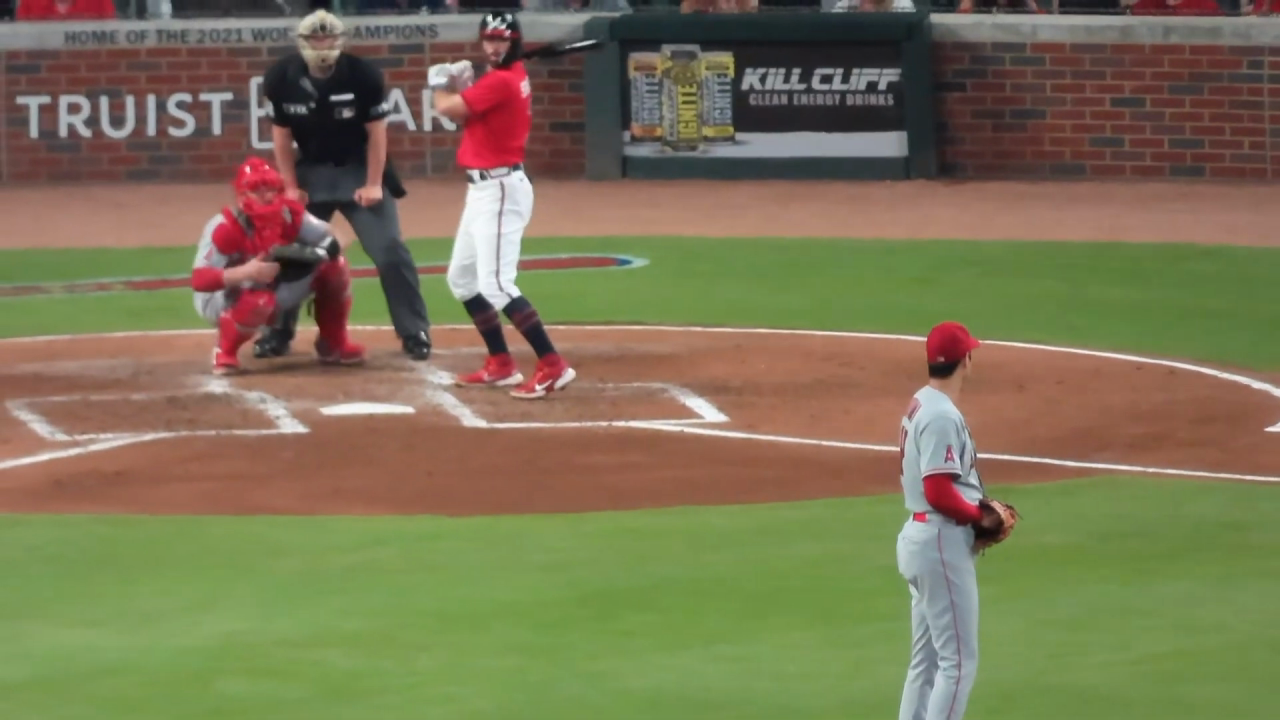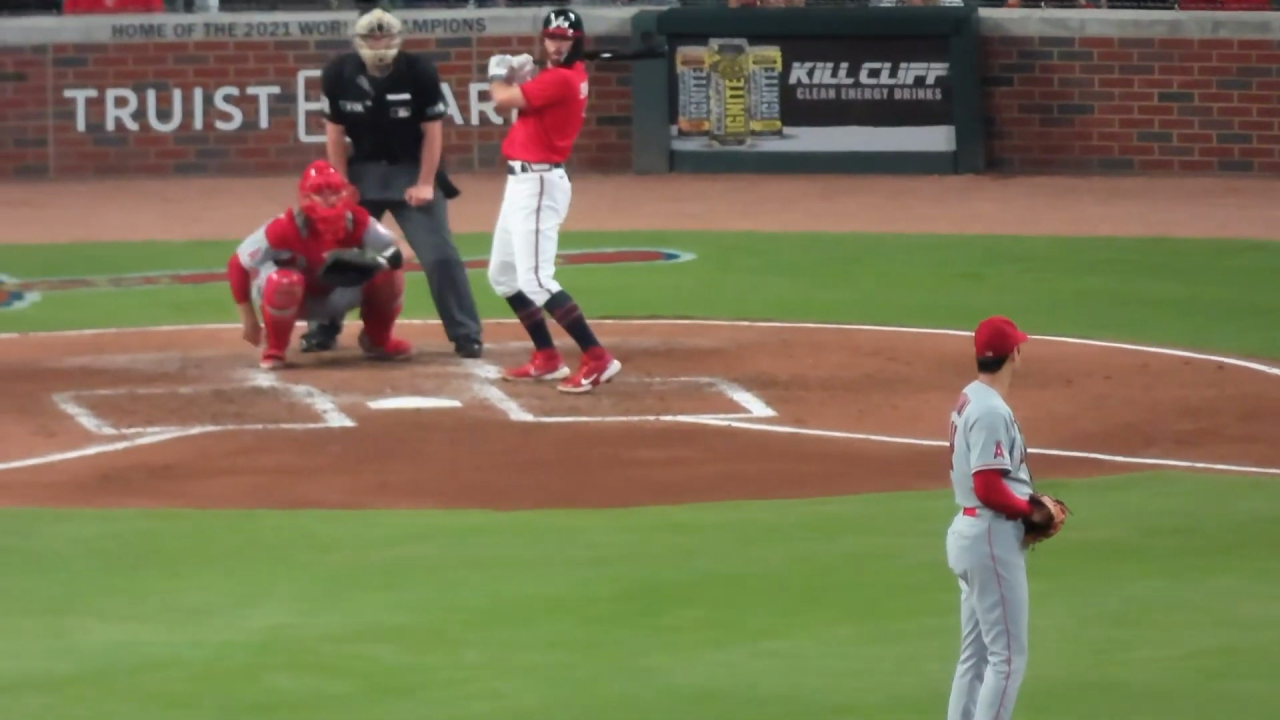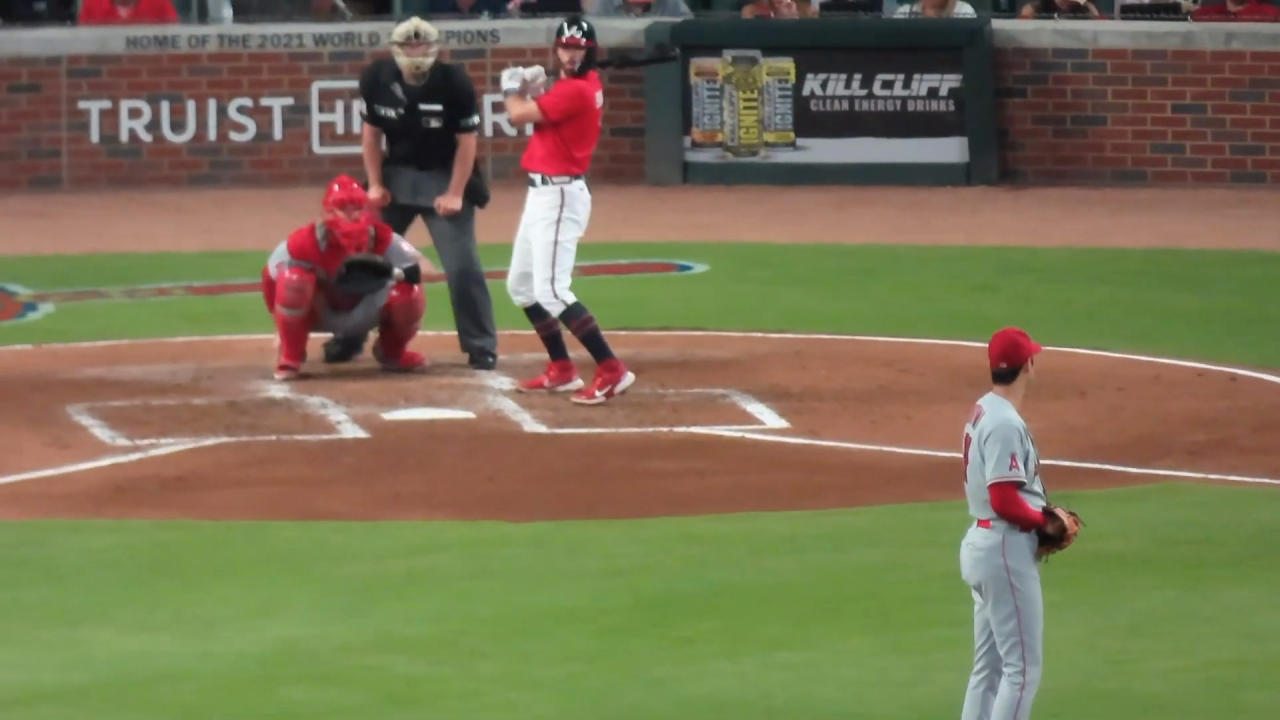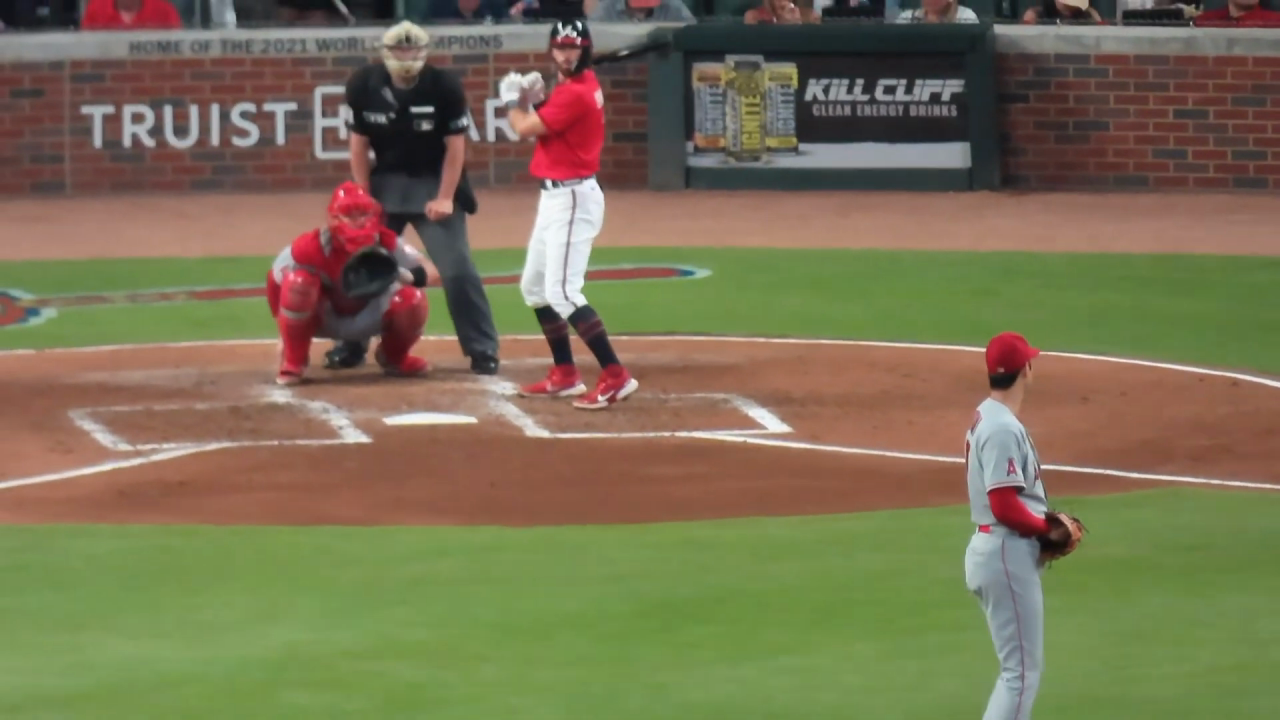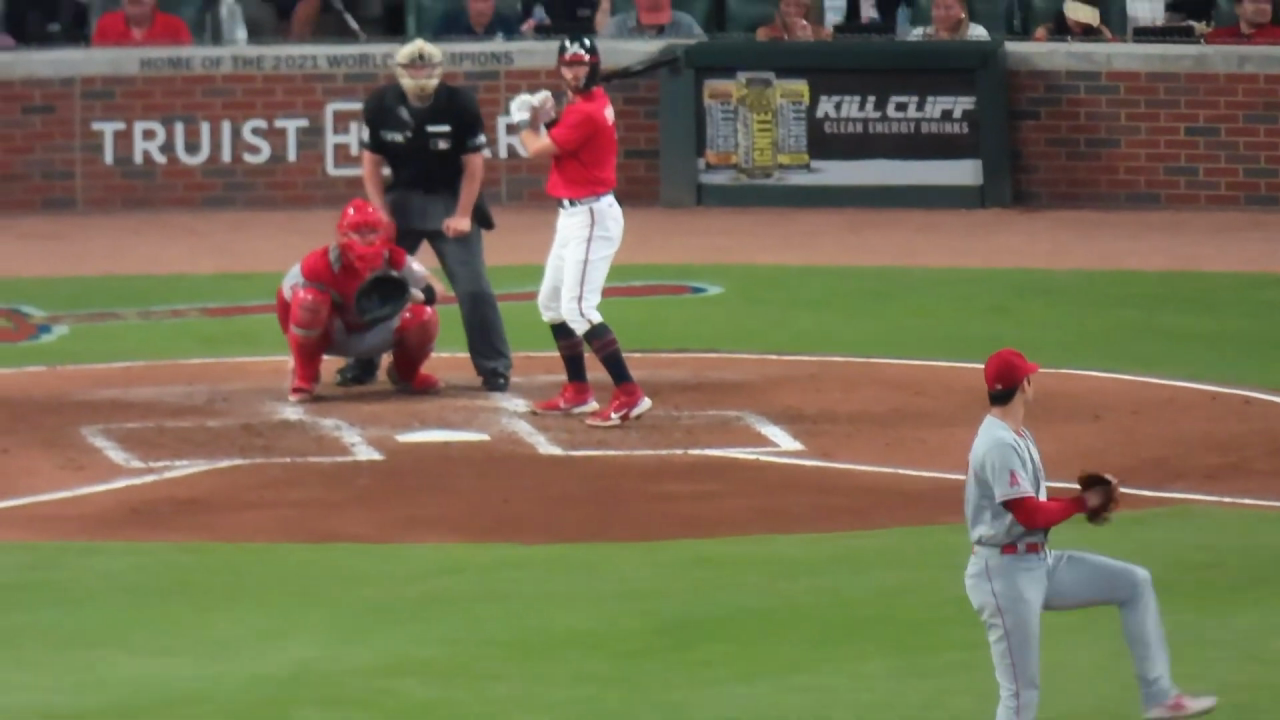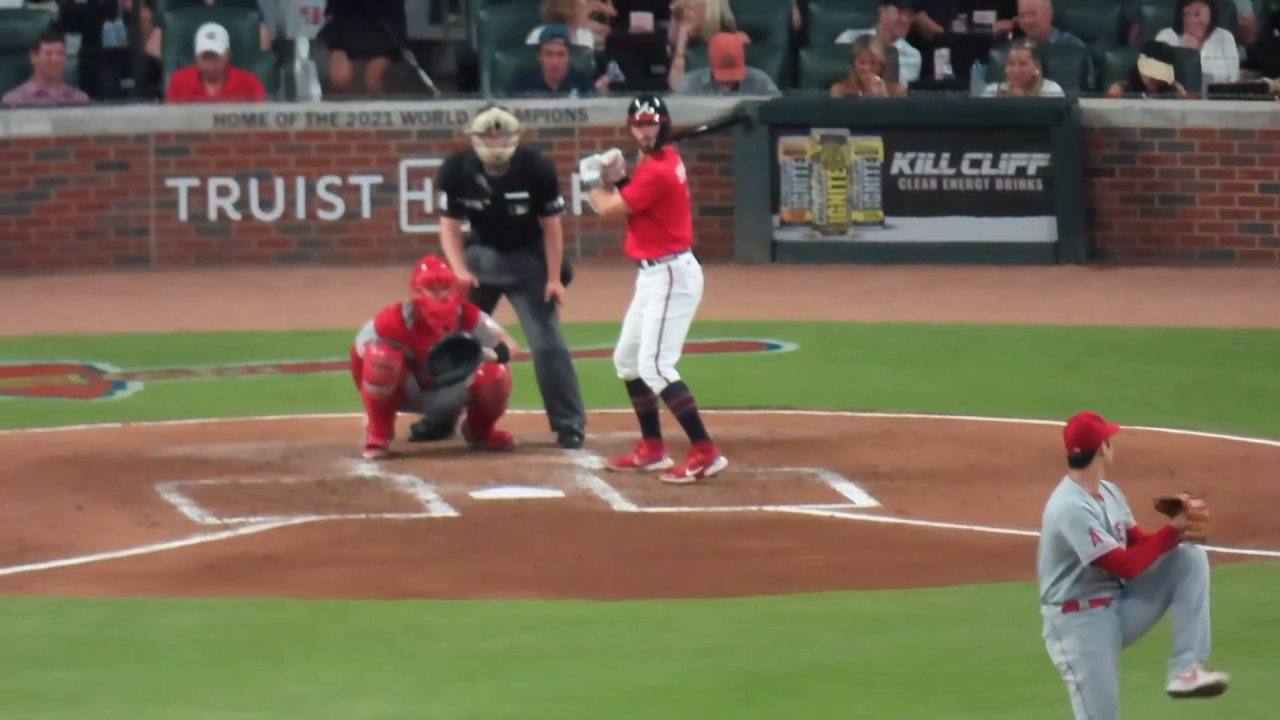
dt=0.3s
person 1, frame 1
left shoulder: (502, 81)
right shoulder: (506, 77)
left elbow: (447, 109)
right elbow: (472, 110)
left wrist: (438, 82)
right wrist: (463, 85)
left hip: (499, 189)
right hip: (484, 188)
left knee: (494, 284)
right knee: (461, 278)
left ankle: (552, 365)
right ankle: (501, 364)
person 1, frame 2
left shoulder: (561, 79)
right shoulder: (561, 75)
left elbow: (503, 99)
right elbow: (528, 100)
left wrist: (498, 73)
right wrist: (521, 77)
left hip: (538, 184)
right hip: (523, 182)
left knee: (535, 281)
right knee: (502, 275)
left ankle: (597, 357)
right ankle: (547, 358)
person 1, frame 3
left shoulder: (576, 90)
right shoulder: (578, 84)
left elbow: (518, 115)
right elbow: (545, 115)
left wrist: (511, 87)
right wrist: (536, 92)
left hip: (559, 196)
right hip: (543, 193)
left knee: (551, 291)
right knee: (521, 284)
left ankle: (612, 370)
right ankle: (561, 369)
person 1, frame 4
left shoulder: (575, 92)
right shoulder: (576, 84)
left elbow: (524, 129)
right elbow: (549, 121)
left wrist: (510, 97)
right wrist: (536, 98)
left hip: (572, 198)
right hip: (556, 197)
left knee: (561, 292)
right knee: (534, 286)
left ankle: (616, 376)
right ankle: (565, 374)
person 1, frame 5
left shoulder: (586, 110)
right shoulder: (588, 101)
left elbow: (537, 150)
right elbow: (562, 141)
left wrist: (522, 119)
right wrist: (546, 118)
left hip: (591, 216)
right hip: (575, 214)
left knee: (578, 308)
right knee: (551, 302)
left ankle: (629, 394)
right ankle: (578, 392)
person 1, frame 6
left shoulder: (658, 169)
right shoulder: (659, 161)
left elbow: (609, 209)
right elbow: (634, 199)
left wrist: (592, 178)
right wrist: (616, 177)
left hip: (670, 275)
right hip: (655, 274)
left knee: (654, 366)
right knee: (627, 359)
left ankle: (705, 452)
right ankle: (652, 449)
person 2, frame 1
left shoulder: (921, 405)
right shoulder: (943, 415)
right elbow: (939, 493)
left wrist: (974, 512)
right wrist: (981, 515)
left hip: (922, 537)
right hip: (940, 543)
left knee: (927, 658)
right knee: (958, 659)
person 2, frame 2
left shoulder: (969, 399)
right shoulder: (992, 410)
right elbow: (989, 488)
left wrist: (1025, 507)
right wrist: (1032, 510)
left hip: (970, 531)
right hip: (990, 537)
left knee: (976, 654)
right knee: (1008, 655)
person 2, frame 3
left shoulder: (983, 411)
right shoulder: (1006, 423)
right elbow: (1005, 501)
left wrist: (1040, 519)
right wrist: (1047, 523)
left hip: (984, 543)
right hip: (1004, 550)
left knee: (991, 667)
right knee: (1023, 666)
person 2, frame 4
left shoulder: (986, 416)
right shoulder: (1005, 427)
right elbow: (1006, 507)
left wrist: (1042, 526)
right wrist: (1049, 528)
left hip: (994, 551)
right hip: (1007, 555)
left knee: (1015, 668)
right knee: (1022, 671)
person 2, frame 5
left shoulder: (1018, 436)
right shoulder: (998, 443)
right elbow: (1032, 515)
left wrist: (1083, 501)
right wrist: (1082, 502)
left hip: (1036, 562)
right hip: (1002, 571)
left knee: (1135, 584)
person 2, frame 6
left shoulder: (1108, 491)
right shoulder: (1071, 505)
left elbow: (1138, 543)
right elbow: (1125, 566)
left wrist: (1179, 526)
right wrist: (1173, 530)
left hip: (1118, 612)
right hip: (1080, 626)
left knee: (1191, 558)
left ankle: (1187, 669)
person 3, frame 1
left shoulder: (363, 73)
right shoulder: (281, 76)
left elbow: (377, 131)
right elbow: (281, 134)
left wrist: (374, 185)
right wrist: (291, 186)
left hip: (359, 171)
right hip: (311, 172)
left knee: (390, 252)
left ankle: (415, 333)
right ankle: (277, 333)
person 3, frame 2
left shoulder: (420, 72)
right shoulder: (338, 74)
left elbow: (432, 131)
right elbow: (335, 131)
left wrist: (426, 184)
left hip: (411, 171)
right hip: (364, 170)
left knee: (439, 253)
left ankle: (467, 333)
right ankle: (324, 328)
person 3, frame 3
left shoulder: (455, 82)
right shoulder: (375, 78)
left elbow: (466, 142)
right elbow: (371, 133)
left wrist: (455, 194)
right wrist: (376, 185)
left hip: (444, 178)
right hip: (397, 175)
left knee: (462, 264)
left ankle: (482, 345)
right ankle: (350, 337)
person 3, frame 4
left shoulder: (444, 87)
right shoulder: (363, 84)
left elbow: (455, 145)
right elbow: (359, 143)
left wrist: (445, 198)
right wrist: (365, 195)
left hip: (434, 184)
right hip: (385, 183)
left knee: (457, 268)
left ankle: (483, 349)
right ankle: (352, 345)
person 3, frame 5
left shoulder: (460, 104)
right shoulder: (379, 103)
left elbow: (473, 164)
right elbow: (371, 162)
left wrist: (463, 214)
right wrist: (379, 213)
left hip: (450, 202)
right hip: (400, 200)
left knee: (472, 286)
left ankle: (495, 366)
right ankle: (363, 362)
person 3, frame 6
left shoulder: (537, 168)
right shoulder: (456, 169)
left elbow: (551, 225)
right elbow: (449, 226)
left wrist: (554, 277)
right wrist: (459, 271)
left hip: (528, 258)
right hip: (480, 255)
left knee: (548, 342)
left ankle: (570, 423)
person 4, frame 1
left shoulder: (289, 214)
right shoulder: (225, 228)
left elbow: (334, 241)
right elbow: (200, 279)
right wrist: (245, 272)
left hip: (276, 291)
right hip: (225, 296)
left knee: (333, 267)
right knee: (259, 301)
left ankle: (333, 344)
right ankle: (225, 352)
person 4, frame 2
left shoulder: (357, 221)
right shoulder: (283, 228)
left elbow: (402, 252)
right elbow: (237, 265)
left wrist: (382, 261)
right wrist: (249, 321)
left hip: (334, 296)
right hip: (286, 296)
left knee: (388, 274)
right knee: (284, 281)
left ankle: (377, 341)
right ankle: (274, 347)
person 4, frame 3
left shoulder: (381, 238)
right shoulder: (305, 242)
left elbow: (426, 269)
right elbow: (270, 278)
left wrist: (397, 273)
right wrist: (281, 332)
left hip: (362, 312)
right hip: (319, 312)
left knee: (410, 295)
right knee: (292, 279)
left ankle: (390, 353)
right ankle: (290, 357)
person 4, frame 4
left shoulder: (385, 242)
right shoulder: (310, 247)
left elbow: (431, 272)
right elbow: (274, 281)
left wrist: (406, 276)
right wrist: (285, 337)
left hip: (366, 317)
right hip: (324, 318)
left knee: (413, 300)
right knee: (297, 282)
left ankle: (394, 358)
right ankle: (293, 361)
person 4, frame 5
left shoulder: (395, 260)
right shoulder: (320, 264)
left elbow: (435, 288)
right elbow: (285, 298)
left wrist: (416, 295)
right wrist: (296, 354)
left hip: (377, 335)
right hip: (334, 336)
left knee: (423, 316)
right knee: (307, 299)
left ankle: (405, 375)
right ankle: (304, 378)
person 4, frame 6
left shoulder: (468, 316)
right shoulder: (393, 320)
left elbow: (509, 345)
right elbow: (359, 355)
left wrist: (488, 354)
right wrist: (371, 410)
left hip: (450, 393)
right hip: (407, 393)
left knee: (497, 374)
right knee: (379, 356)
left ankle: (480, 432)
right ankle: (379, 434)
